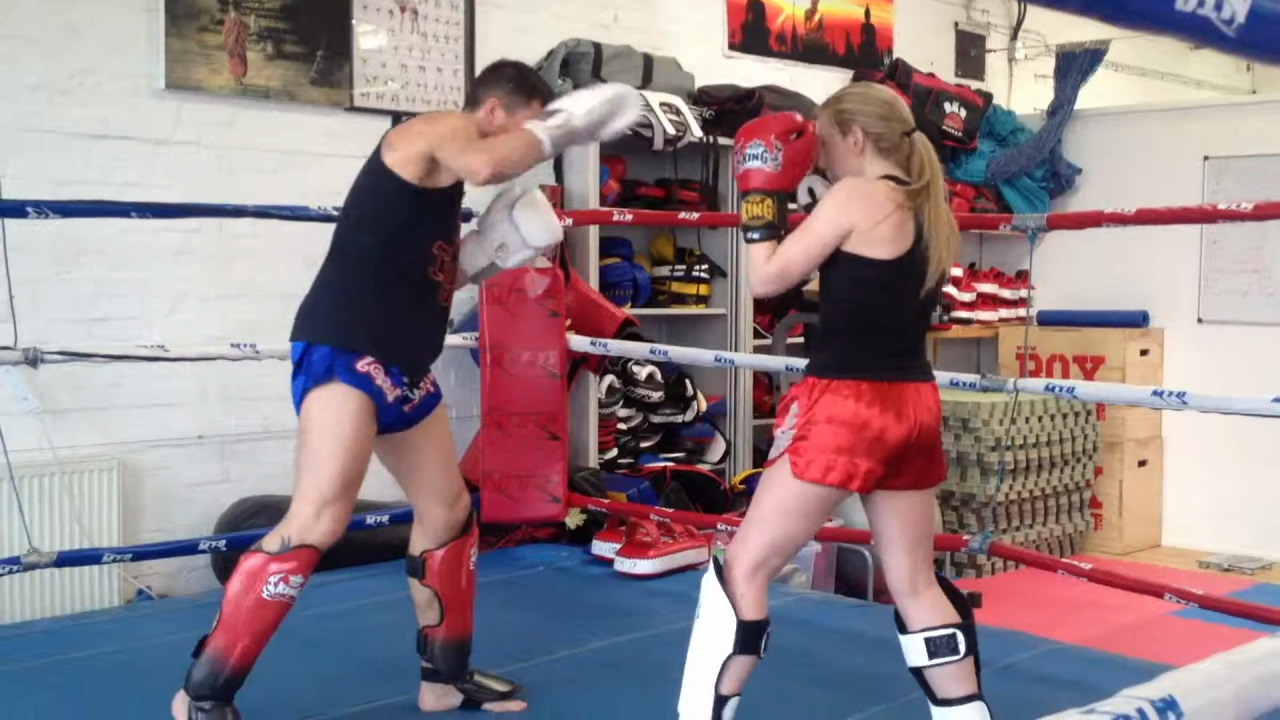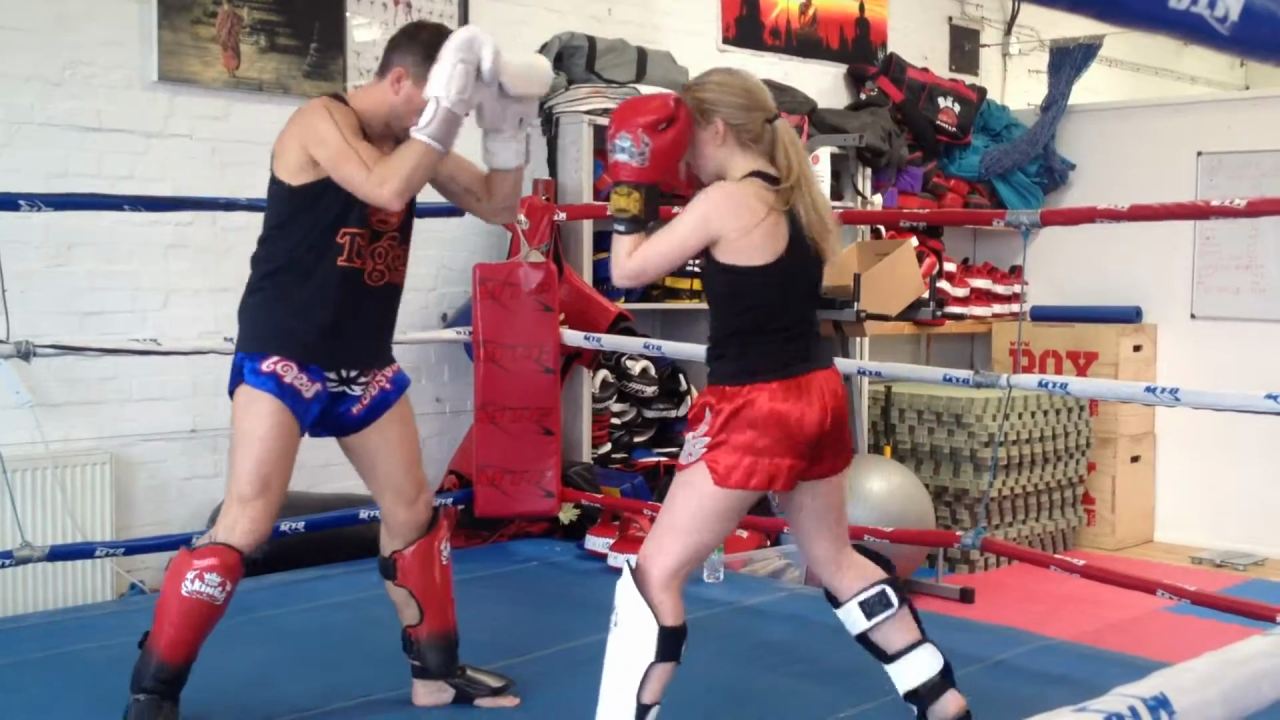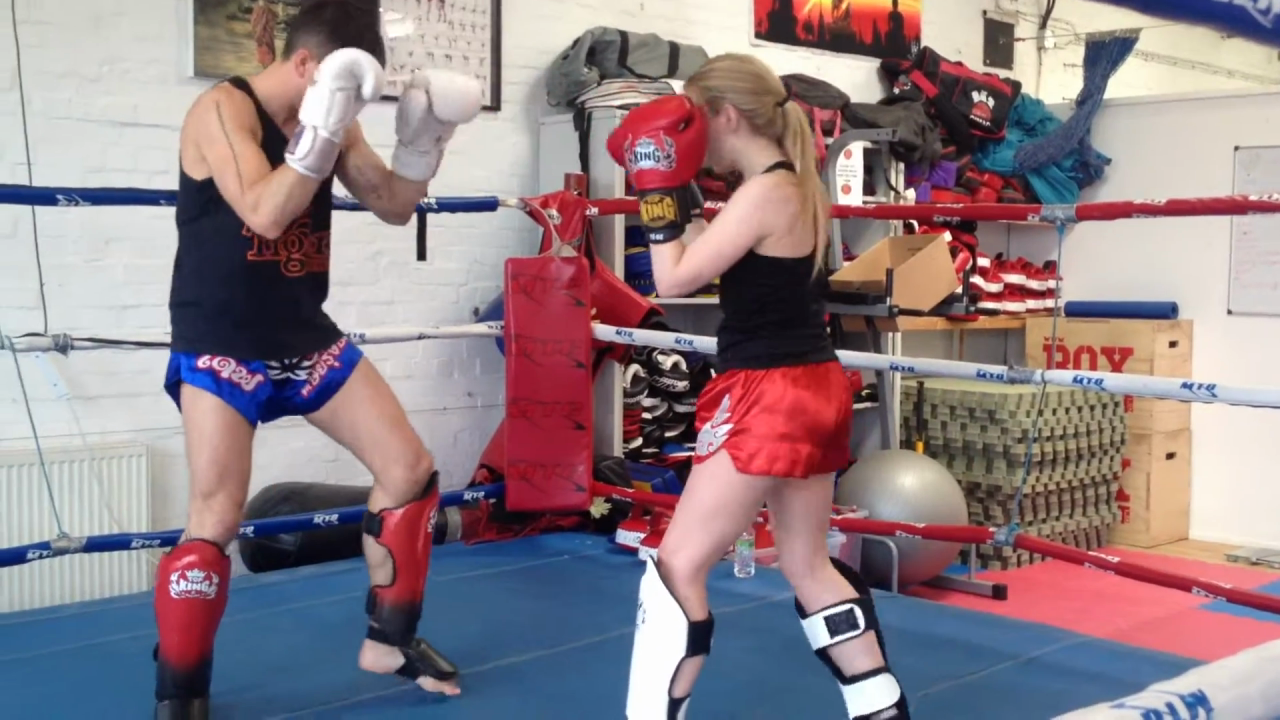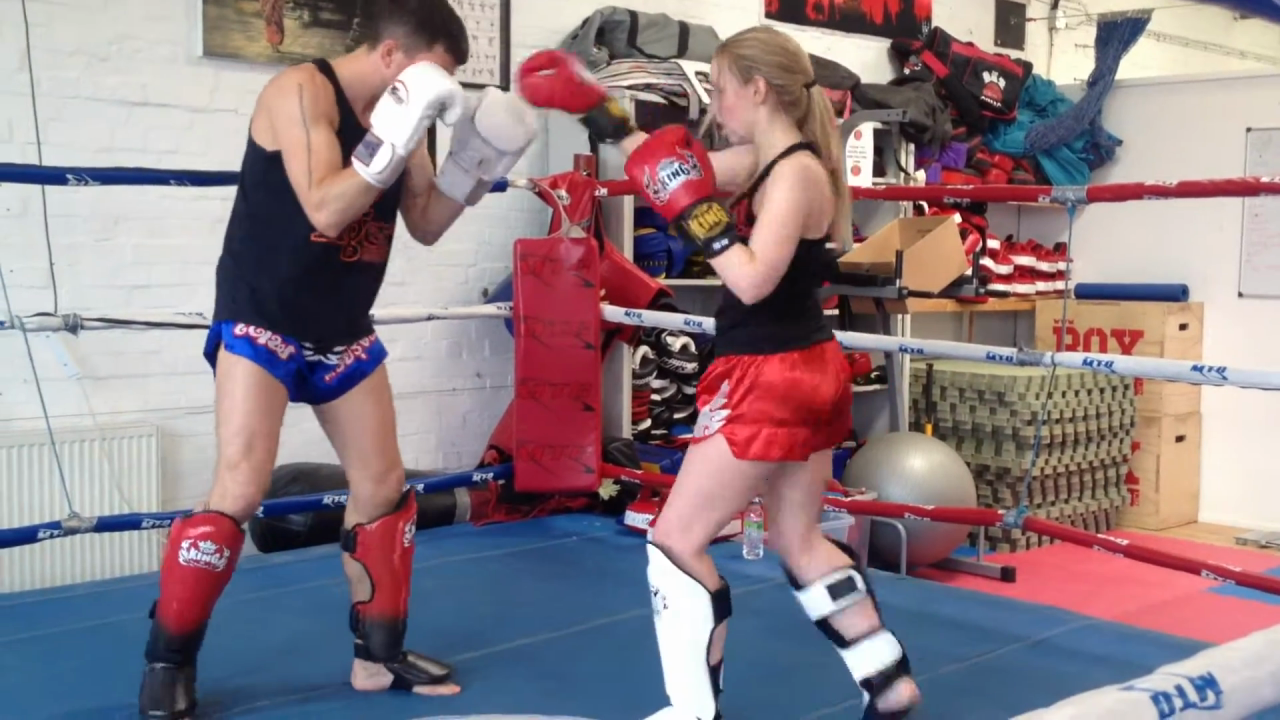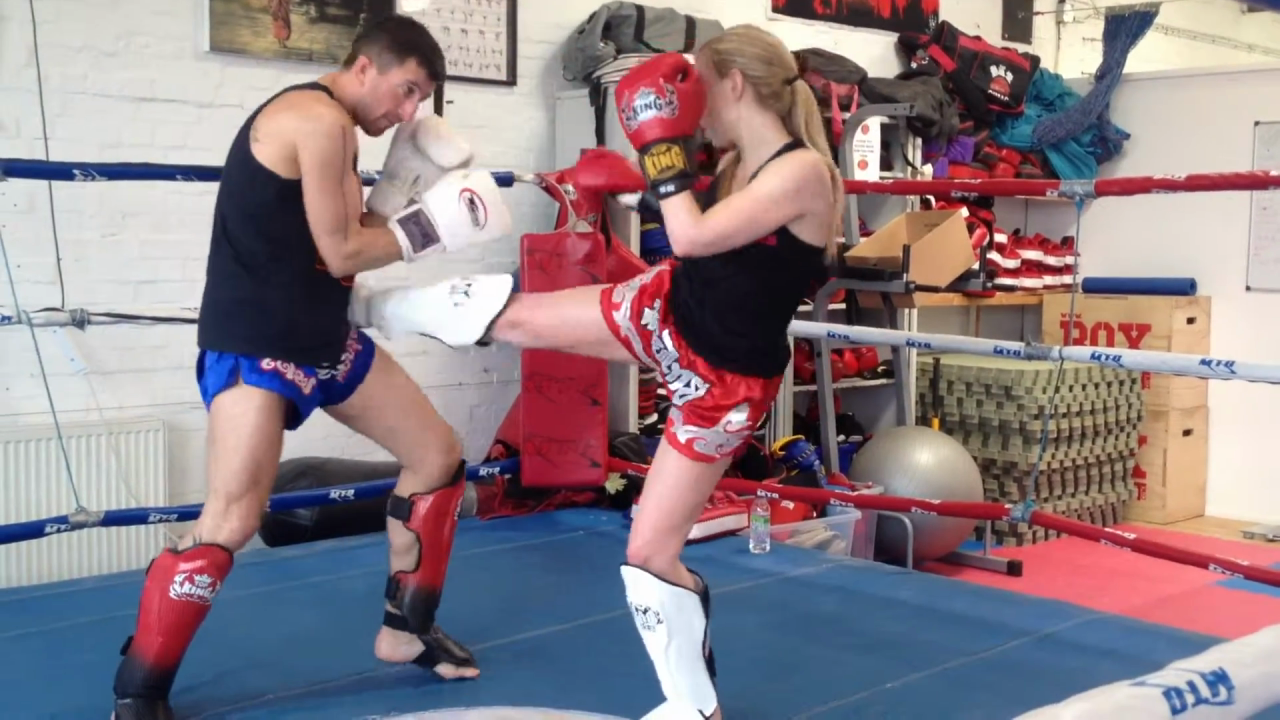
dt=0.5s
person 1, frame 1
left shoulder: (445, 174)
right shoulder: (430, 136)
right elbow: (482, 165)
left wrist: (496, 248)
right wrist: (566, 124)
left hip: (399, 364)
right hip: (344, 354)
left knee: (450, 513)
right knee: (317, 521)
person 1, frame 2
left shoulder: (408, 135)
right shoulder: (324, 119)
left elbow: (496, 208)
right elbow: (386, 190)
left wrist: (508, 121)
right wrist: (447, 107)
left hip: (364, 362)
right hip: (282, 356)
left knee: (415, 513)
right knee: (244, 527)
person 1, frame 3
left shoulder: (330, 120)
right shoulder: (222, 109)
left elbow: (393, 206)
right elbow: (265, 215)
left wrist: (423, 137)
right wrist: (321, 128)
left hip: (308, 340)
right hip: (222, 347)
left knee: (409, 469)
right knee: (215, 521)
left ankle: (390, 636)
person 1, frame 4
left shoulder: (397, 114)
right shoulder: (301, 91)
left elbow: (424, 227)
right elbow: (329, 211)
left wrist: (478, 163)
right wrist: (397, 136)
left hip: (343, 330)
right hip: (262, 320)
left knee: (382, 490)
right knee: (236, 495)
left ankle: (379, 655)
right ankle: (168, 660)
person 1, frame 5
left shoulder: (323, 122)
right shoulder: (320, 121)
right elbow: (341, 255)
left wrist: (407, 186)
right wrist: (432, 224)
left hip: (325, 338)
right hip: (255, 342)
left knee: (438, 456)
right knee: (232, 520)
left ankle: (406, 626)
person 2, frame 1
left shoulder: (853, 197)
right shoulder: (932, 213)
left elbow: (764, 280)
left wrist: (761, 192)
left hip: (844, 408)
right hip: (912, 406)
left knee: (744, 568)
right knee: (913, 581)
person 2, frame 2
left shoulder: (724, 203)
right shoulder: (800, 196)
left elbow: (628, 272)
left wrist: (633, 177)
left hip: (752, 411)
right hip: (811, 397)
left knee: (655, 571)
right knee: (832, 557)
person 2, frame 3
left shoulder: (766, 195)
right shoulder: (792, 184)
left elbow: (673, 280)
right elbow: (713, 237)
left wrist: (658, 185)
right wrist: (674, 185)
left hip: (766, 398)
right hip: (812, 389)
left knee: (679, 564)
right knee: (808, 565)
person 2, frame 4
left shoulder: (798, 169)
right shoulder: (779, 157)
left elbow: (750, 284)
right elbow: (677, 156)
left wrist: (697, 208)
right wrist: (595, 106)
left hip: (767, 380)
right hip: (803, 372)
left knee: (676, 542)
right knee: (800, 540)
person 2, frame 5
left shoulder: (804, 171)
right shoulder: (744, 161)
left elbow: (693, 237)
left wrist: (661, 144)
right wrist: (652, 184)
left hip: (729, 381)
right hip: (666, 313)
left knee: (649, 550)
right knee: (518, 315)
right ankle: (380, 302)
